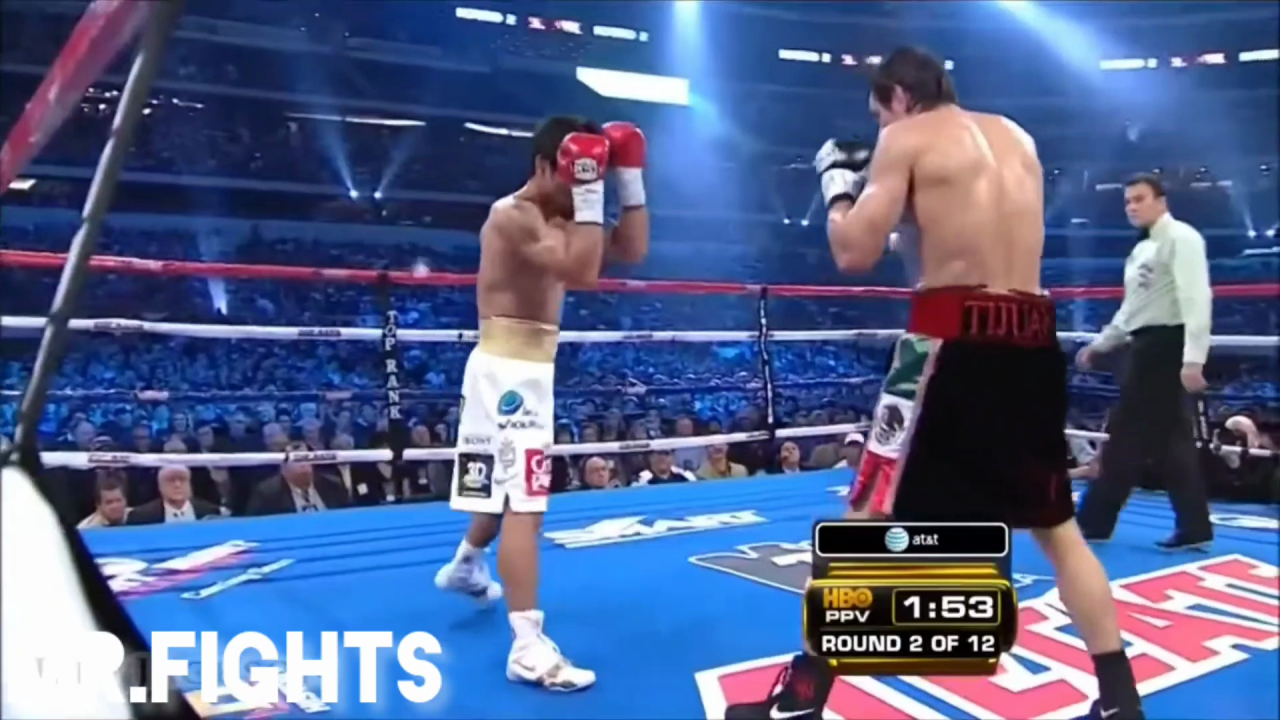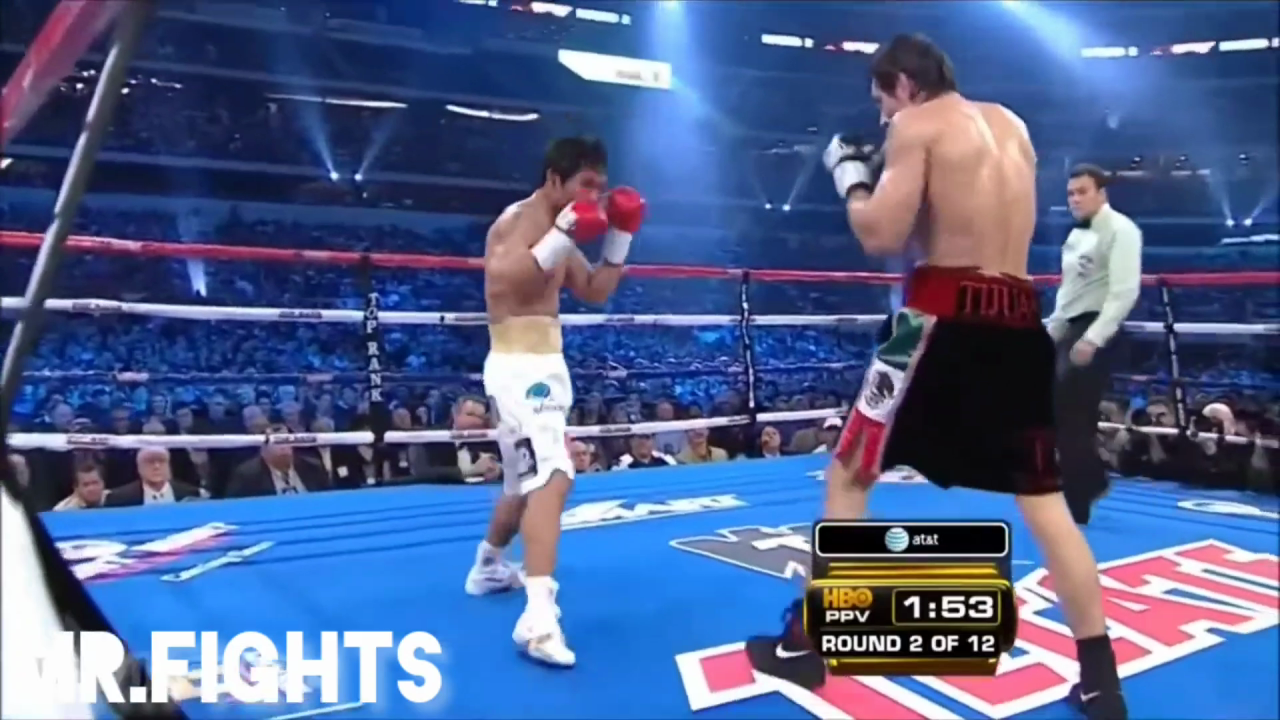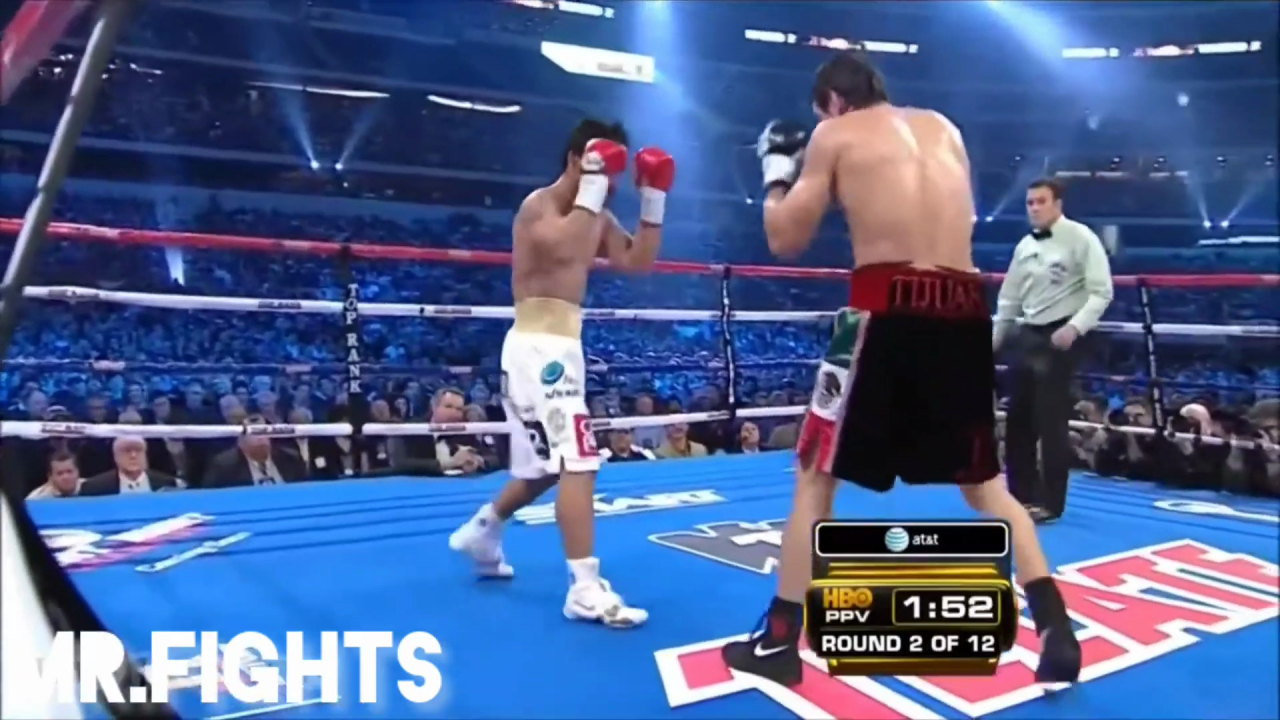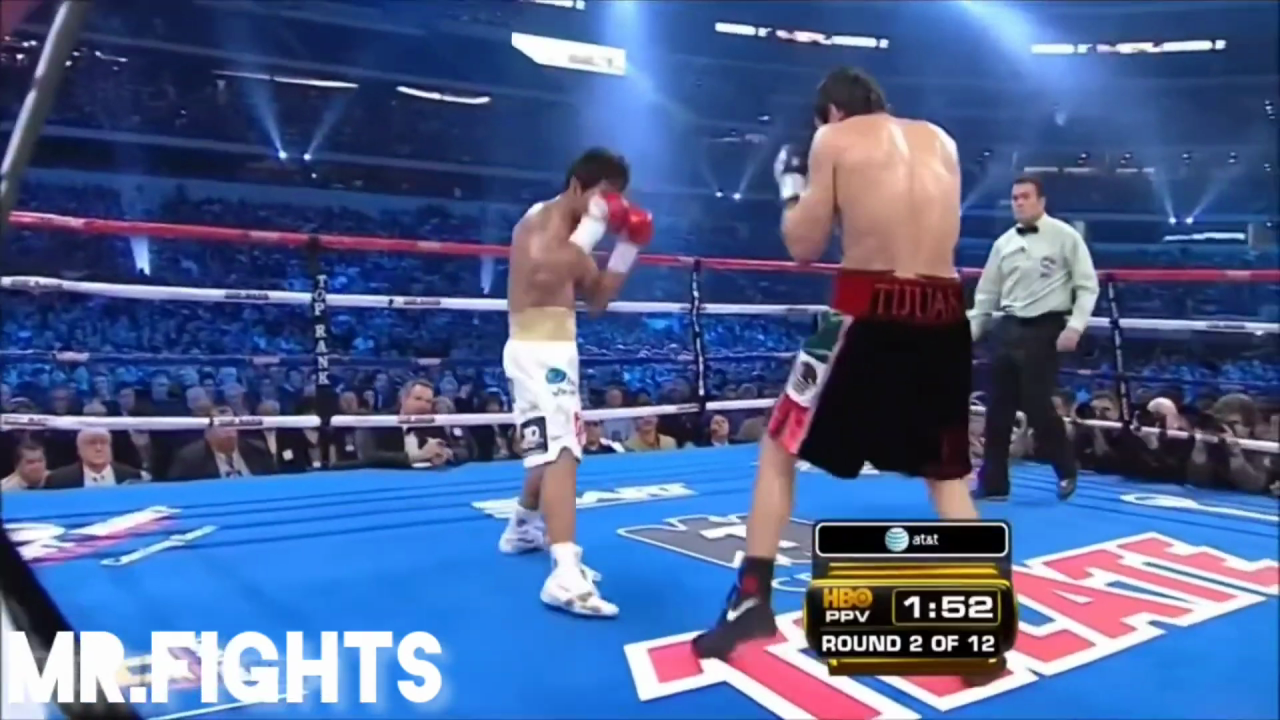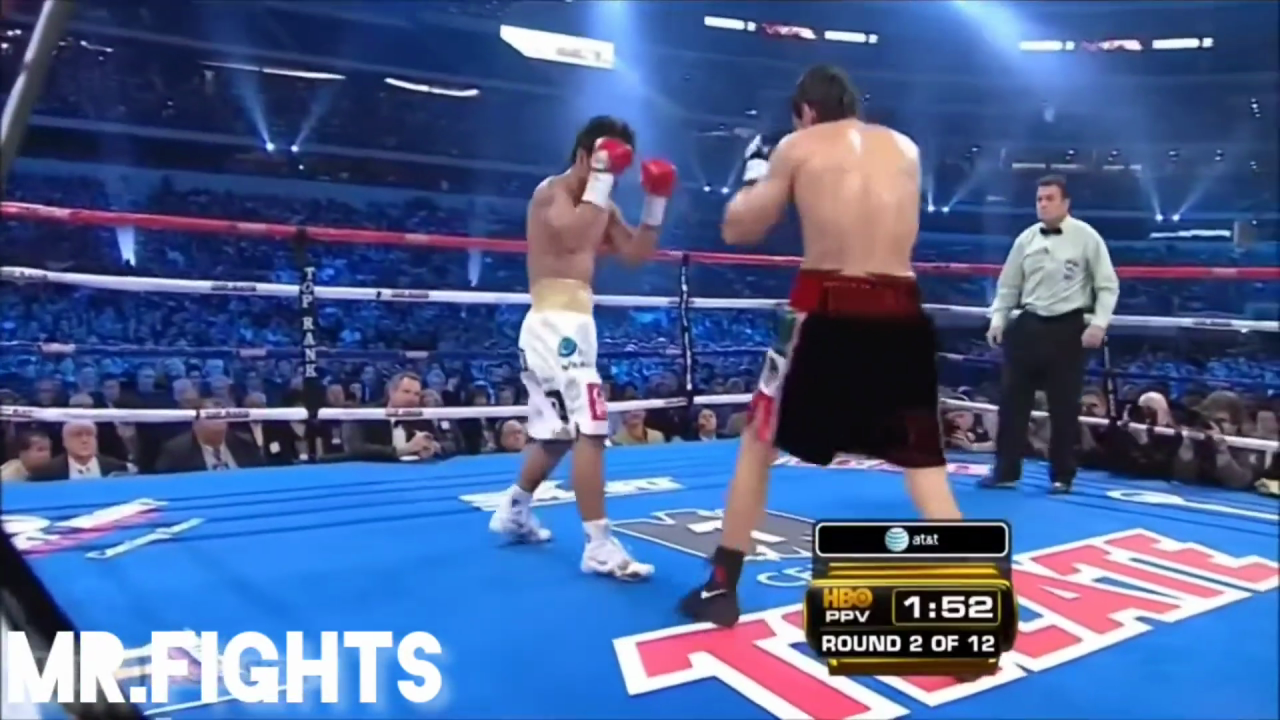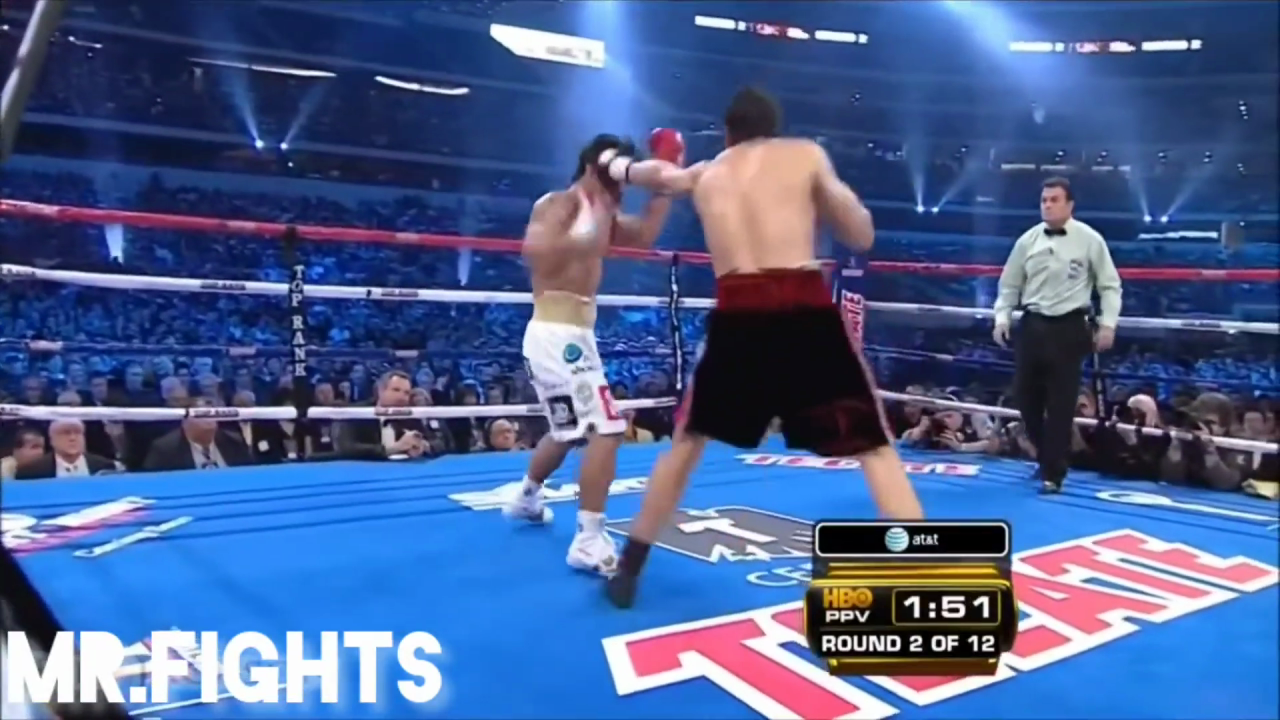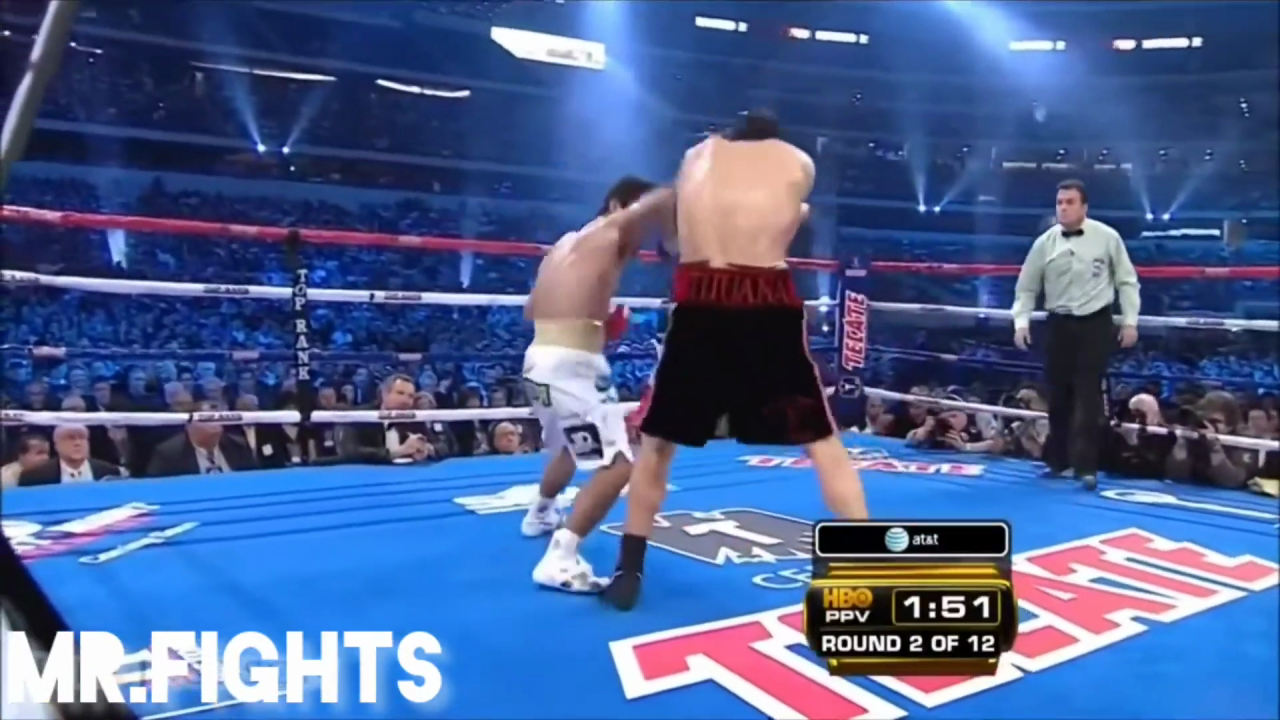
dt=0.3s
person 1, frame 1
left shoulder: (908, 139)
right shoulder: (1017, 137)
left elbow: (855, 253)
left wrist: (839, 178)
left hip: (953, 336)
right hip: (1032, 337)
left knee: (869, 517)
right knee: (1054, 524)
person 1, frame 2
left shoulder: (915, 125)
right shoulder: (1010, 125)
left elbow: (883, 235)
left wrist: (848, 174)
left hip: (945, 313)
right hip: (1018, 318)
left knee: (850, 472)
right knee: (1043, 500)
left ankle: (799, 644)
person 1, frame 3
left shoulder: (837, 135)
right shoulder: (943, 129)
left elbow: (784, 238)
left wrist: (778, 164)
left hip: (887, 309)
right hip: (963, 312)
left knee: (815, 475)
right knee: (983, 482)
left ankle: (780, 641)
right ankle: (1053, 626)
person 1, frame 4
left shoulder: (837, 139)
right shoulder: (941, 139)
left elbow: (804, 244)
left wrist: (793, 185)
left hip: (870, 311)
right hip: (944, 316)
left knee: (781, 447)
right knee: (948, 475)
left ankle: (751, 600)
person 1, frame 5
left shoulder: (798, 146)
right shoulder: (904, 146)
left elbow: (738, 230)
left wrist: (757, 171)
left hip: (828, 310)
right hip: (900, 312)
left knee: (758, 443)
right knee: (925, 466)
left ankle: (719, 587)
person 1, frame 6
left shoulder: (704, 173)
right shoulder: (806, 155)
left elbow: (648, 174)
right elbow: (862, 235)
left wrist: (618, 164)
left hip: (737, 312)
right hip: (807, 309)
left knee: (687, 441)
right knee: (875, 451)
left ankle: (629, 569)
person 1, frame 7
left shoulder: (697, 155)
right shoulder: (797, 161)
left hip: (700, 305)
right hip: (770, 305)
left knee: (656, 441)
right knee: (825, 445)
left ankle: (627, 572)
person 2, frame 1
left shoulder: (560, 216)
right shoulder: (514, 215)
left elbow: (632, 250)
right elbow: (582, 272)
left wrist: (630, 177)
right wrist: (590, 190)
left hip: (526, 370)
right hip: (508, 371)
left knee: (510, 490)
right knee: (524, 502)
left ankle: (465, 564)
right ankle: (529, 647)
person 2, frame 2
left shoulder: (562, 226)
right shoulder: (521, 220)
left elbow: (594, 292)
right elbow: (499, 285)
left wrist: (621, 235)
right wrist: (561, 239)
left hip: (538, 367)
right hip: (523, 368)
left knee: (530, 481)
right knee: (553, 480)
left ankle: (489, 565)
right ankle: (538, 614)
person 2, frame 3
left shoulder: (597, 217)
right shoulder: (542, 204)
left elbow: (639, 260)
right elbow: (564, 251)
left wrist: (653, 195)
right wrist: (594, 184)
left hip: (558, 347)
right hip: (541, 348)
left knee: (543, 466)
right knee: (576, 465)
left ankle: (480, 533)
right ankle: (586, 588)
person 2, frame 4
left shoulder: (576, 231)
right shoulder: (542, 219)
left elbow: (599, 297)
right elbow: (544, 273)
left wrist: (628, 247)
right wrist: (592, 227)
left hip: (554, 352)
right hip: (538, 352)
left knee: (553, 452)
right knee: (564, 454)
left ankle: (521, 528)
right ankle: (567, 576)
person 2, frame 5
left shoulder: (600, 206)
right shoulder: (552, 192)
left elbow: (635, 251)
right elbow: (575, 235)
left wrist: (656, 198)
right wrist: (602, 178)
left hip: (571, 325)
right hip: (556, 326)
left knee: (556, 432)
right knee: (589, 432)
left ankle: (514, 512)
right ankle: (600, 547)
person 2, frame 6
left shoulder: (606, 214)
right shoulder: (554, 205)
left elbow: (651, 229)
right elbow: (539, 253)
right wrist: (586, 225)
left hip: (571, 337)
right hip: (558, 337)
left knee: (568, 430)
right knee: (604, 432)
left ankle: (525, 498)
right ankle: (590, 544)
person 2, frame 7
left shoulder: (569, 244)
right shoulder: (614, 229)
left elbow: (533, 311)
right elbow: (663, 202)
left hip: (541, 360)
right hip: (573, 363)
left knee: (570, 448)
right knee: (619, 463)
left ankle: (541, 514)
right ankle: (561, 557)
person 3, frame 1
left shoulder: (1181, 239)
right shoulder: (1141, 249)
left elbow: (1196, 301)
left wrist: (1193, 359)
right wrist: (1101, 344)
left hip: (1162, 346)
right hip: (1147, 345)
left knee: (1127, 436)
right knee: (1168, 440)
left ankle: (1095, 521)
right ankle: (1193, 526)
person 3, frame 2
left shoulder: (1119, 231)
right shoulder: (1076, 236)
left elbow: (1123, 293)
left wrist: (1093, 339)
right wrist: (1051, 332)
left hip: (1092, 337)
right hip: (1071, 335)
left knee: (1074, 420)
right knee: (1057, 416)
left ankle: (1074, 507)
right ankle: (1090, 481)
person 3, frame 3
left shoulder: (1081, 239)
right shoulder: (1025, 246)
left elbow: (1101, 291)
right elbow: (1009, 298)
left wrist: (1074, 327)
right wrist: (994, 337)
left hip: (1060, 339)
right hip: (1028, 336)
left knee: (1050, 418)
right knee: (1018, 418)
left ankle: (1050, 501)
right ankle: (1022, 492)
person 3, frame 4
left shoulder: (1065, 236)
right shoulder: (1004, 243)
left elbow: (1087, 285)
right elbow: (987, 291)
left wrist: (1076, 326)
right wrist: (974, 327)
left hip: (1045, 329)
right hip: (1009, 328)
left knee: (1037, 404)
right knee: (998, 407)
left ankle: (1066, 472)
right ankle: (993, 482)
person 3, frame 5
left shoulder: (1087, 238)
right shoulder: (1026, 239)
left elbow: (1108, 286)
right elbow: (1008, 285)
left wrist: (1099, 324)
right wrist: (998, 320)
left hip: (1066, 328)
right hip: (1029, 325)
left knee: (1063, 405)
right knee: (1012, 396)
left ankle: (1062, 474)
right ankle: (1006, 469)
person 3, frame 6
left shoulder: (1089, 240)
right shoulder: (1028, 240)
left elbow: (1110, 285)
right elbow: (1009, 284)
left wrist: (1107, 324)
right wrist: (1002, 318)
left hip: (1069, 327)
right hip: (1033, 325)
left knee: (1061, 402)
right knee: (1028, 398)
left ankle: (1053, 473)
right ankle: (1047, 460)
person 3, frame 7
left shoulder: (1107, 237)
right shoulder: (1044, 243)
left elbow: (1126, 281)
right elbow: (1026, 288)
left wrist: (1130, 321)
right wrist: (1022, 323)
left hip: (1096, 324)
right hip: (1060, 325)
left knee: (1089, 395)
right knee: (1059, 397)
left ankle: (1085, 465)
right ankle: (1058, 459)
